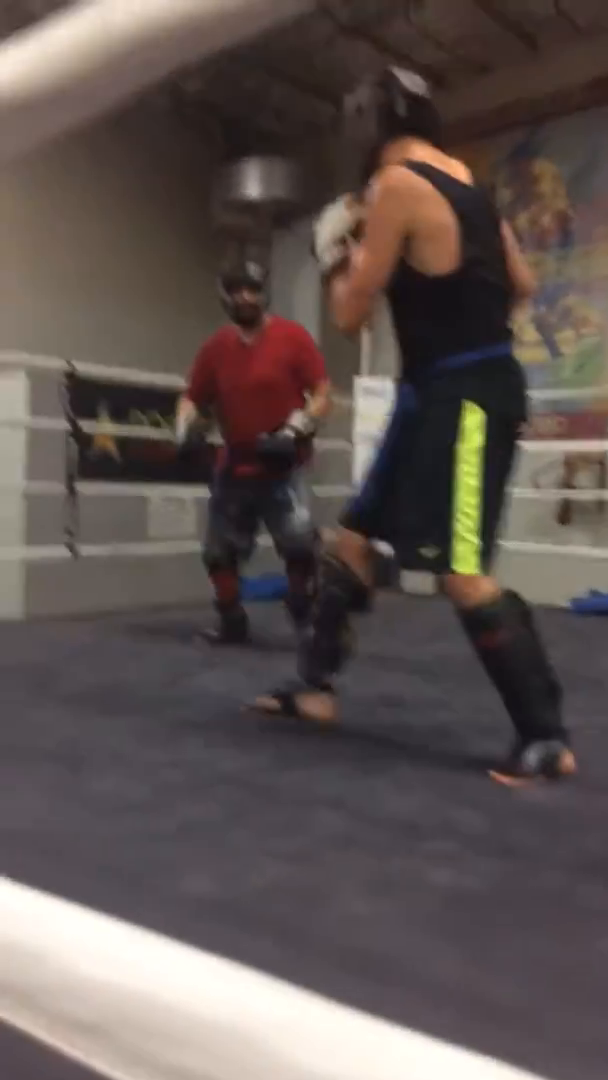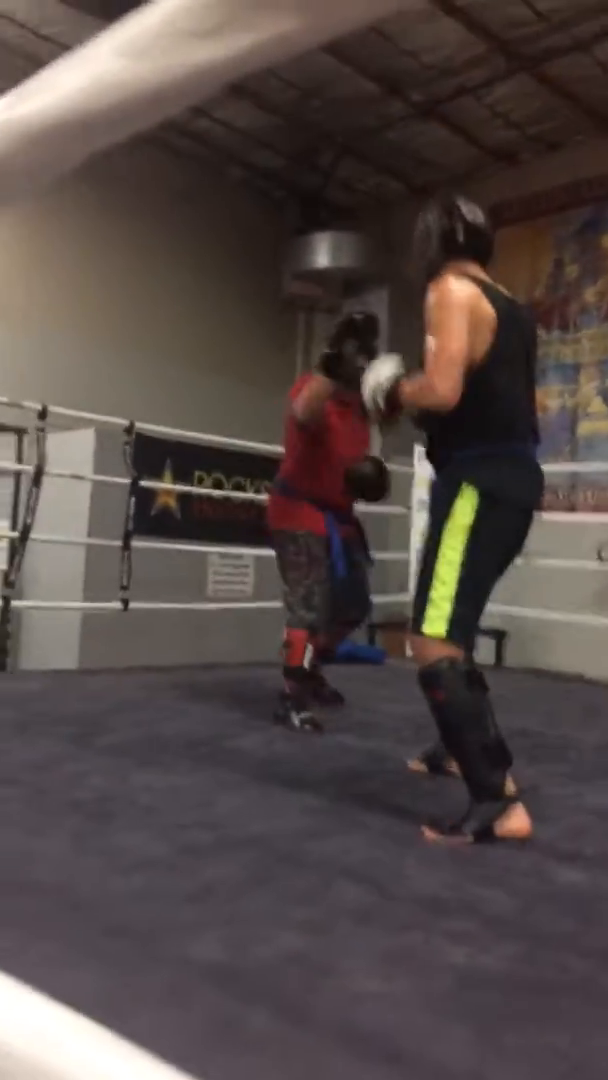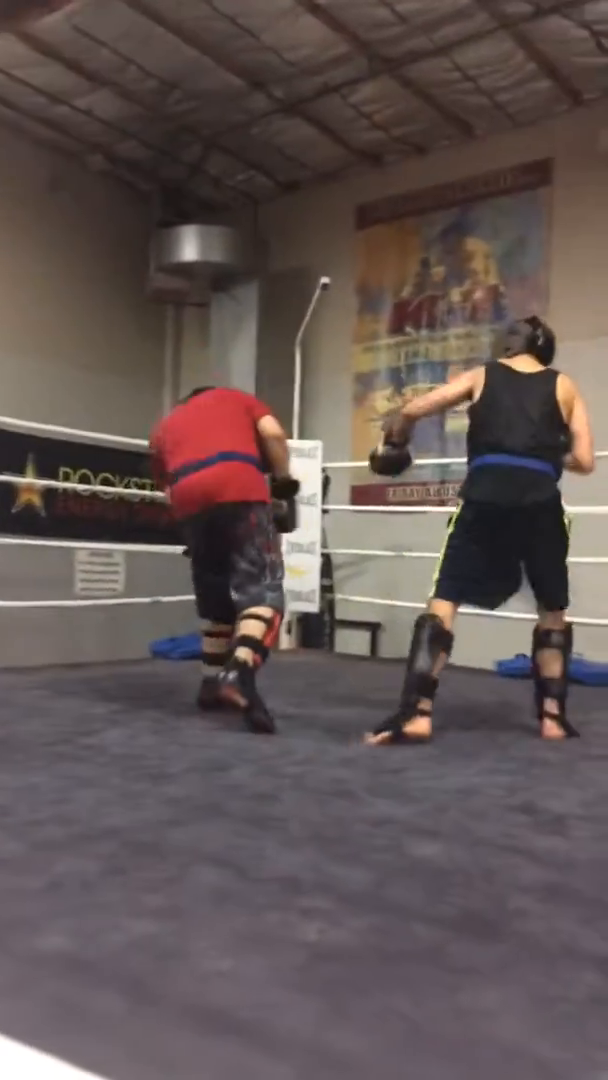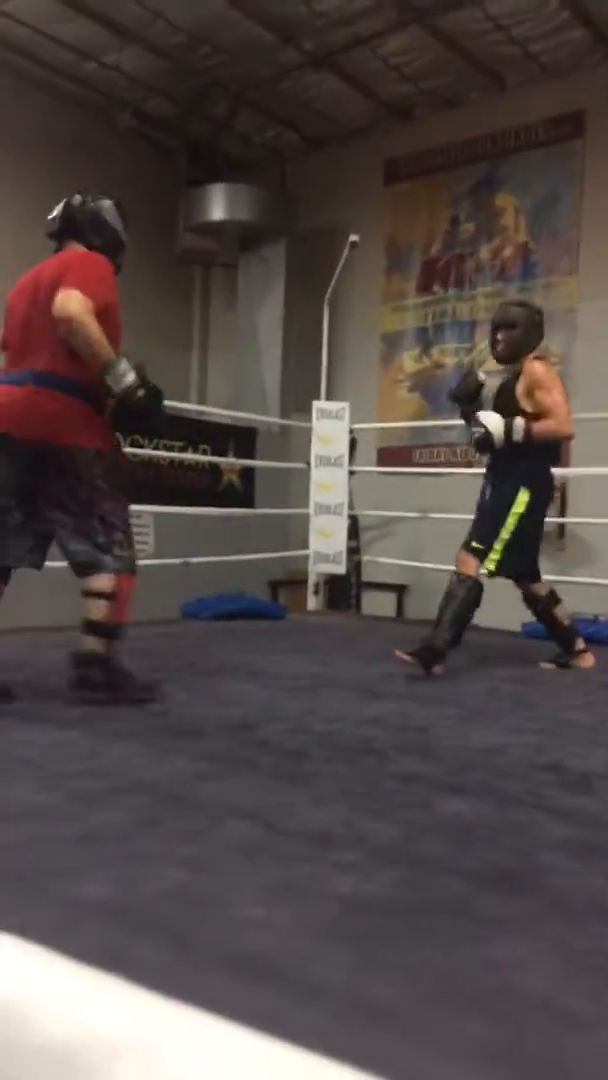
dt=1s
person 1, frame 1
left shoulder: (396, 186)
right shoulder: (464, 181)
left elbow: (350, 315)
right elbow: (521, 285)
left wrist: (337, 258)
left hip: (464, 392)
right hip: (435, 390)
left knee: (458, 572)
right knee: (351, 538)
left ankle: (546, 736)
right ankle: (314, 687)
person 1, frame 2
left shoulder: (450, 290)
right shoulder: (512, 307)
left elbow: (442, 391)
left wrist: (391, 387)
left hip: (480, 480)
right hip: (513, 475)
left knee: (432, 640)
right knee: (443, 628)
left ankle: (499, 801)
right ankle: (456, 747)
person 1, frame 3
left shoulder: (482, 375)
right shoulder: (565, 388)
left elbow: (414, 409)
right elbow: (584, 461)
left wrist: (391, 444)
left hip: (486, 496)
right hip: (541, 500)
left knee: (442, 602)
right knee: (552, 609)
left ankle: (416, 713)
right ankle: (553, 715)
person 1, frame 4
left shoulder: (537, 370)
right shoulder: (515, 376)
left elbow: (563, 427)
right elbow: (509, 431)
left wrist: (510, 430)
right wrist: (472, 407)
left hip: (522, 485)
right hip: (506, 483)
left knee: (469, 561)
right knee: (525, 578)
left ankle: (435, 650)
right ankle: (577, 650)
person 2, frame 1
left shoulder: (292, 336)
right shoulder: (214, 349)
left elbow: (323, 395)
right elbow: (192, 400)
left wrist: (295, 432)
right wrist: (186, 429)
left hip: (281, 462)
right hip: (236, 463)
left knee: (300, 541)
right knee: (220, 551)
left ankle: (303, 609)
right ankle: (232, 620)
person 2, frame 2
left shoulder: (358, 401)
right shoulder: (313, 389)
right elbow: (305, 415)
left wrist: (370, 473)
right wrist: (333, 365)
left hip: (339, 516)
right hip: (299, 513)
left knee: (352, 604)
right knee: (308, 605)
left ankle: (309, 671)
right ankle: (293, 696)
person 2, frame 3
left shoulder: (165, 426)
right shoulder: (233, 397)
left elbow: (169, 477)
right elbow: (272, 432)
right wrist: (284, 485)
left hip: (187, 496)
right hip: (239, 490)
left knee: (215, 597)
right knee: (263, 591)
left ankle: (212, 682)
right ankle: (240, 676)
person 2, frame 4
right shoulder: (91, 261)
right elbow: (70, 310)
right wrist: (121, 374)
right hip: (67, 421)
right knee: (107, 546)
right ankle: (97, 666)
